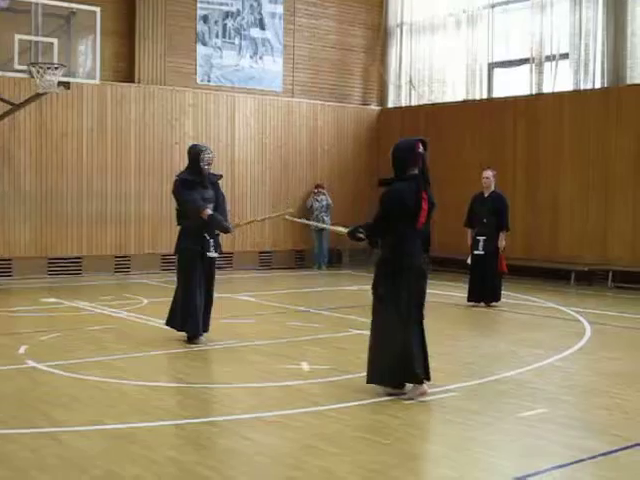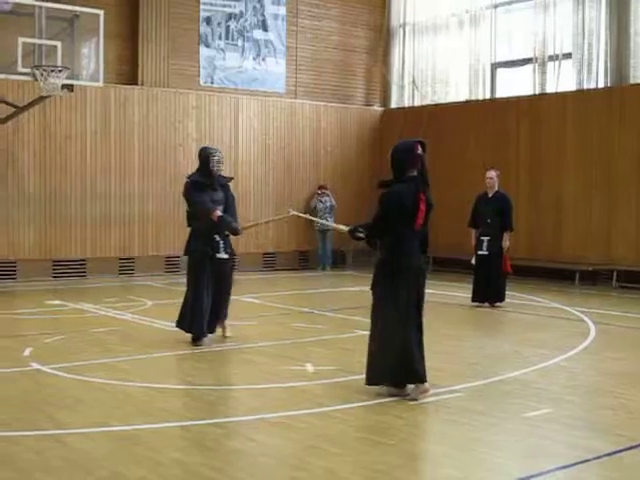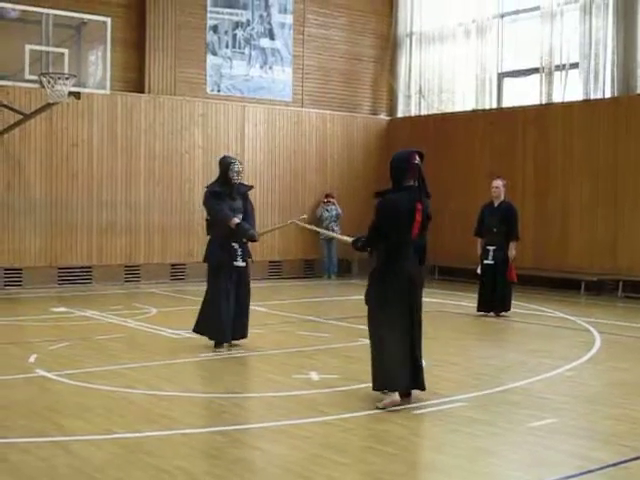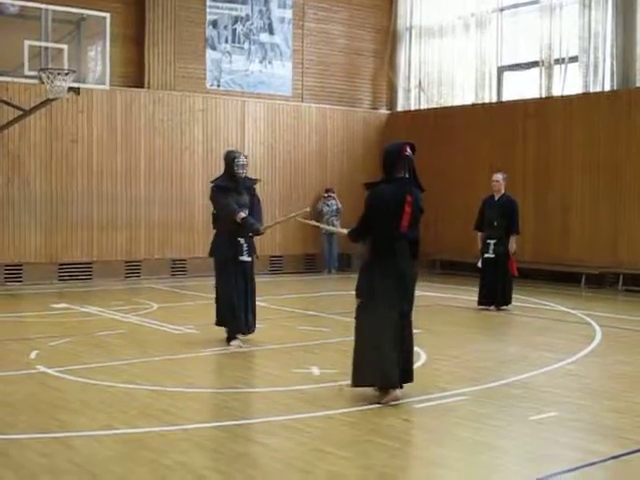
dt=0.4s
person 1, frame 1
left shoulder: (395, 192)
right shoulder: (424, 191)
left elbow: (380, 225)
left wrist: (358, 232)
right wrist: (368, 232)
left hip: (397, 262)
right hip: (417, 260)
left knee: (395, 318)
right knee: (410, 317)
left ankle: (415, 380)
right ankle: (398, 379)
person 1, frame 2
left shoulder: (394, 193)
right shoulder: (423, 192)
left elbow: (379, 226)
left wrist: (359, 231)
right wrist: (368, 231)
left hip: (396, 262)
right hip: (415, 261)
left knee: (395, 318)
right knee: (409, 317)
left ankle: (417, 378)
right ankle: (398, 379)
person 1, frame 3
left shoulder: (390, 202)
right shoulder: (422, 202)
left elbow: (375, 236)
left wrist: (360, 243)
right wrist: (370, 242)
left hip: (391, 270)
right hip: (413, 270)
left knee: (387, 327)
right knee: (408, 325)
left ankle: (393, 388)
right ankle: (406, 385)
person 1, frame 4
left shoulder: (379, 194)
right shoulder: (415, 194)
left elbow: (364, 228)
right elbow: (411, 228)
left wrist: (353, 234)
left hip: (382, 264)
right hip: (406, 264)
left knee: (378, 322)
right knee: (399, 320)
left ankle: (389, 384)
right ankle: (394, 378)
person 2, frame 1
left shoulder: (213, 181)
right shoulder: (183, 183)
left elbow: (221, 205)
right elbow: (196, 206)
left wrist: (222, 222)
right wrist: (216, 221)
left hip: (209, 238)
right hip: (191, 239)
left knee: (206, 284)
right knee: (192, 285)
left ankle: (197, 327)
right ankle: (193, 331)
person 2, frame 2
left shoulder: (223, 184)
right shoulder: (194, 185)
left elbow: (230, 206)
right elbow: (206, 208)
left wrist: (232, 223)
right wrist: (225, 222)
left hip: (221, 239)
right hip: (201, 240)
left knee: (223, 283)
right knee: (200, 286)
left ankle: (218, 320)
right ankle: (198, 332)
person 2, frame 3
left shoulder: (243, 192)
right shoulder: (213, 194)
left elbow: (249, 215)
right elbow: (224, 215)
left wrist: (249, 231)
right wrist: (243, 229)
left hip: (239, 247)
right hip: (220, 248)
left knee: (240, 291)
right knee: (220, 292)
left ankle: (232, 334)
right ankle: (220, 337)
person 2, frame 4
left shoulder: (249, 187)
right shoulder: (219, 189)
left elbow: (255, 209)
right elbow: (230, 210)
left wrist: (255, 225)
right wrist: (249, 223)
left hip: (245, 242)
right hip: (226, 243)
left knee: (245, 286)
right knee: (229, 287)
left ankle: (240, 327)
right ankle: (232, 332)
person 3, frame 1
left shoulder: (499, 199)
right shoulder: (476, 198)
left elbow: (504, 222)
right elbow: (470, 219)
left wrist: (502, 239)
right wrist: (469, 237)
left hip: (493, 239)
right hip: (478, 238)
left knee: (492, 269)
right knee: (476, 267)
left ankle: (489, 298)
right ankle: (477, 297)
person 3, frame 2
left shoulder: (503, 199)
right shoulder: (480, 198)
left elbow: (508, 222)
right elbow: (474, 219)
left wrist: (506, 239)
right wrist: (473, 237)
left hip: (497, 239)
right hip: (482, 238)
left knee: (496, 269)
right knee: (481, 268)
left ankle: (494, 298)
right ankle: (481, 297)
person 3, frame 3
left shoulder: (509, 208)
right shoulder: (486, 208)
left elbow: (513, 232)
right elbow: (479, 229)
left wrist: (512, 249)
right wrist: (479, 247)
left hip: (502, 249)
right hip: (487, 248)
left knee: (501, 278)
right knee: (486, 278)
left ankle: (499, 308)
right ankle: (486, 307)
person 3, frame 4
left shoulder: (510, 202)
right shoulder: (486, 201)
left elbow: (514, 225)
right elbow: (480, 223)
left wrist: (512, 243)
right wrist: (480, 240)
left hip: (503, 242)
right hip: (488, 242)
left knee: (502, 272)
right knee: (487, 271)
left ankle: (500, 301)
right ankle: (487, 300)
